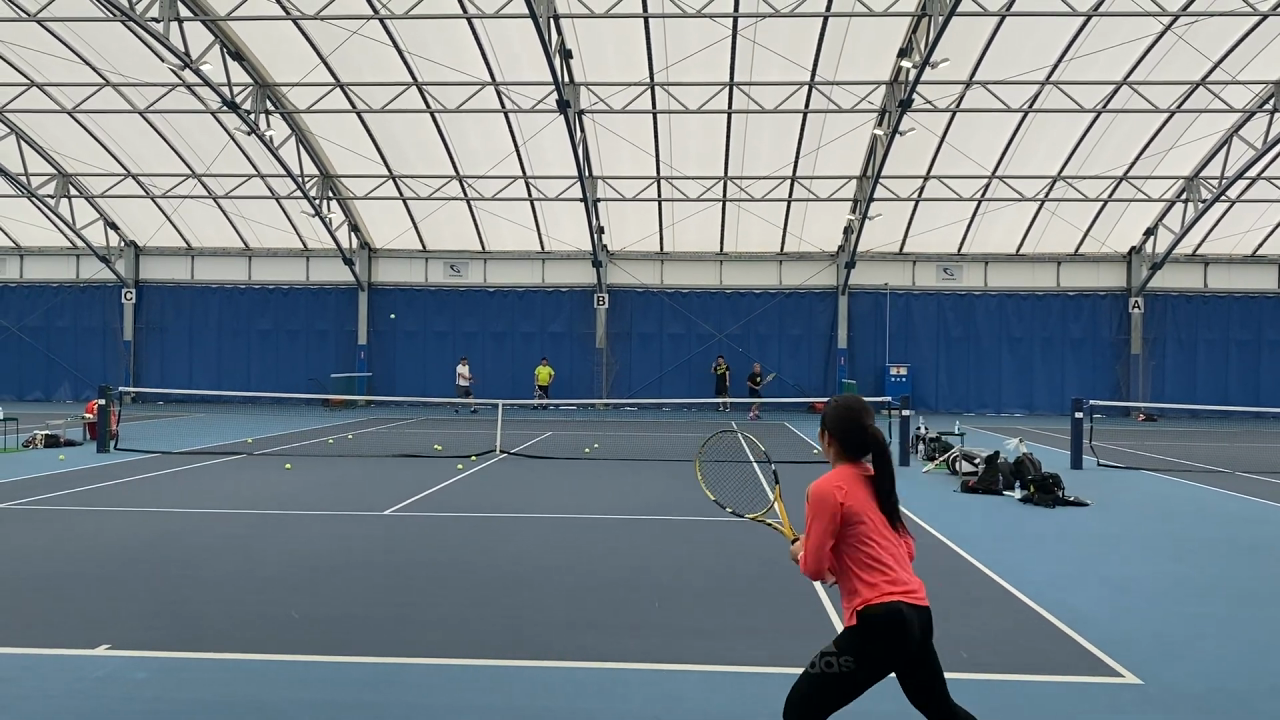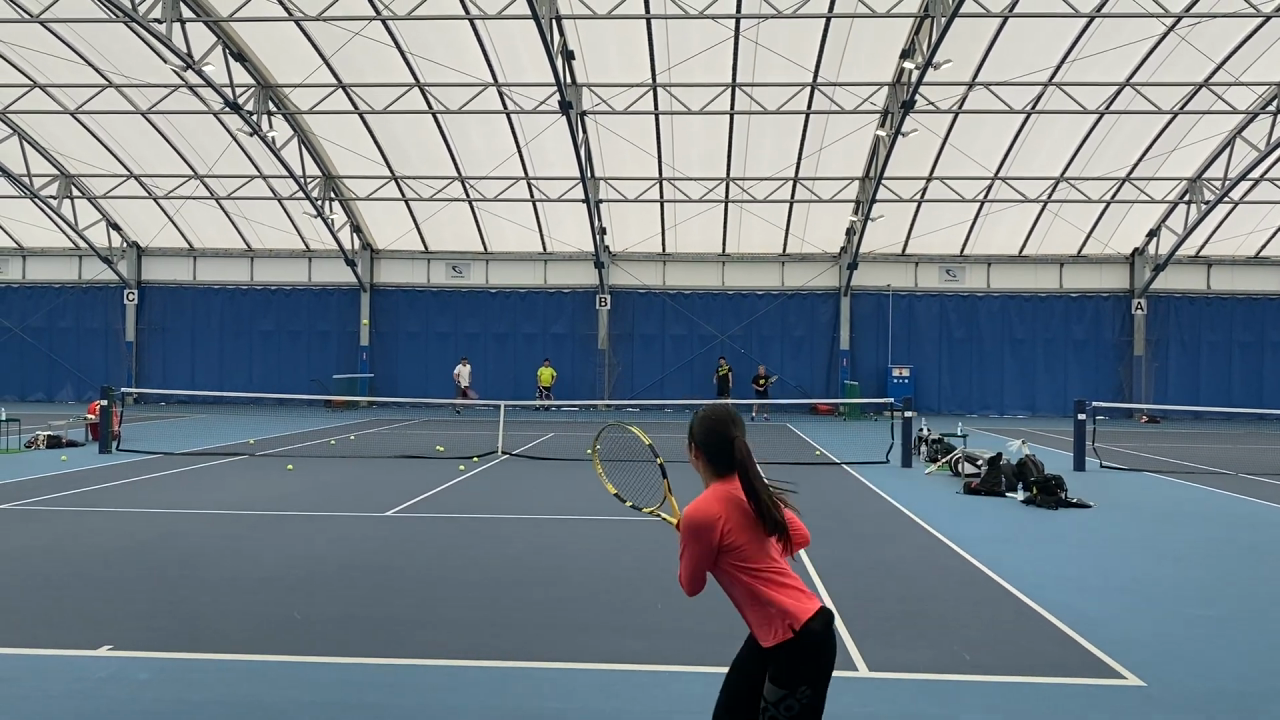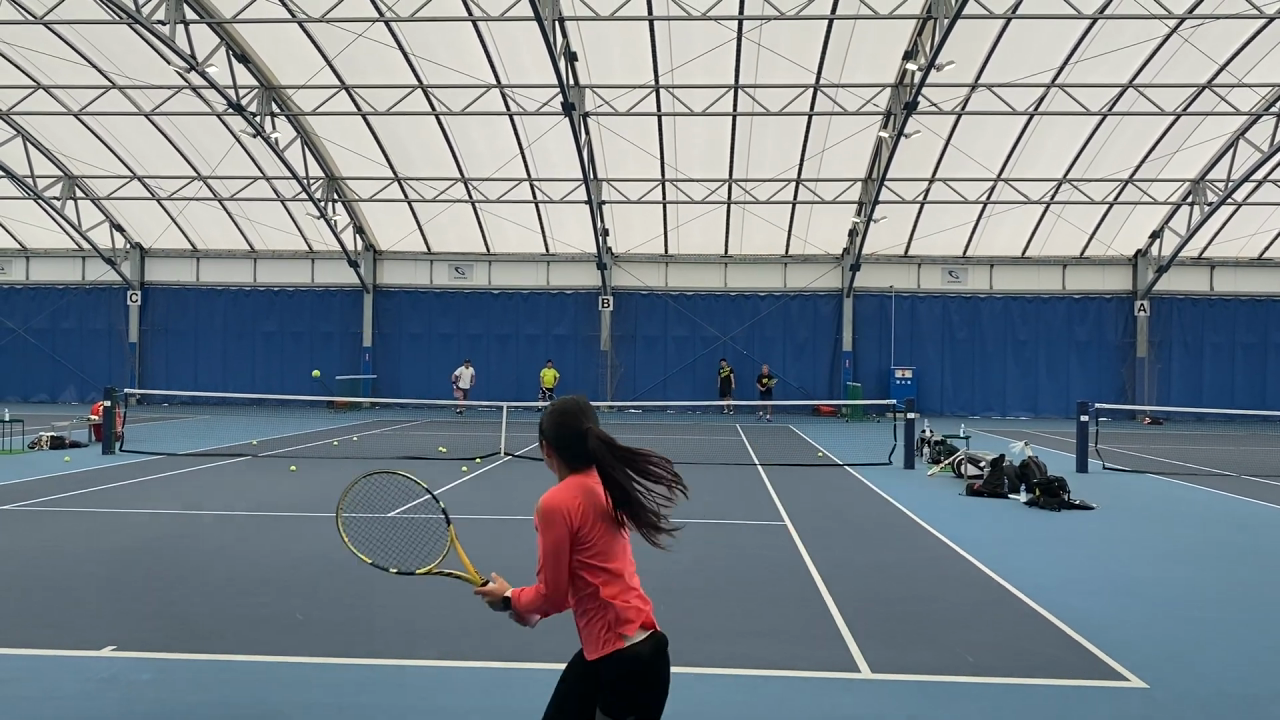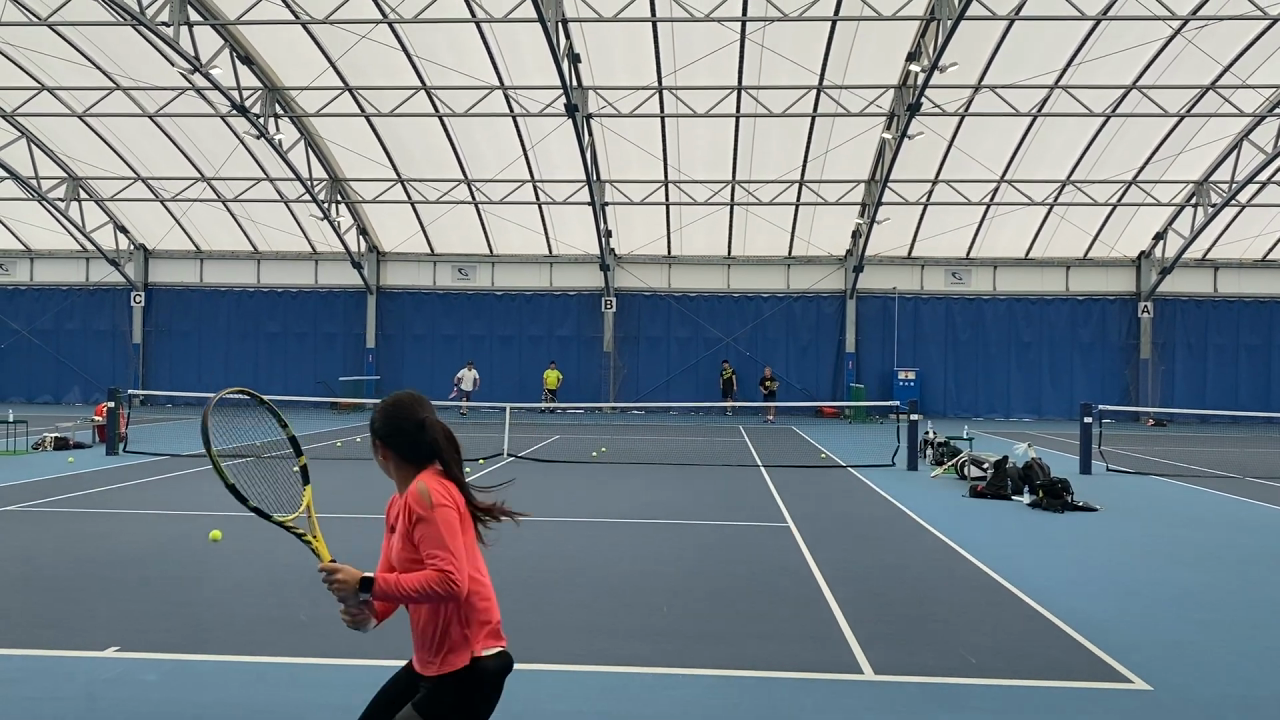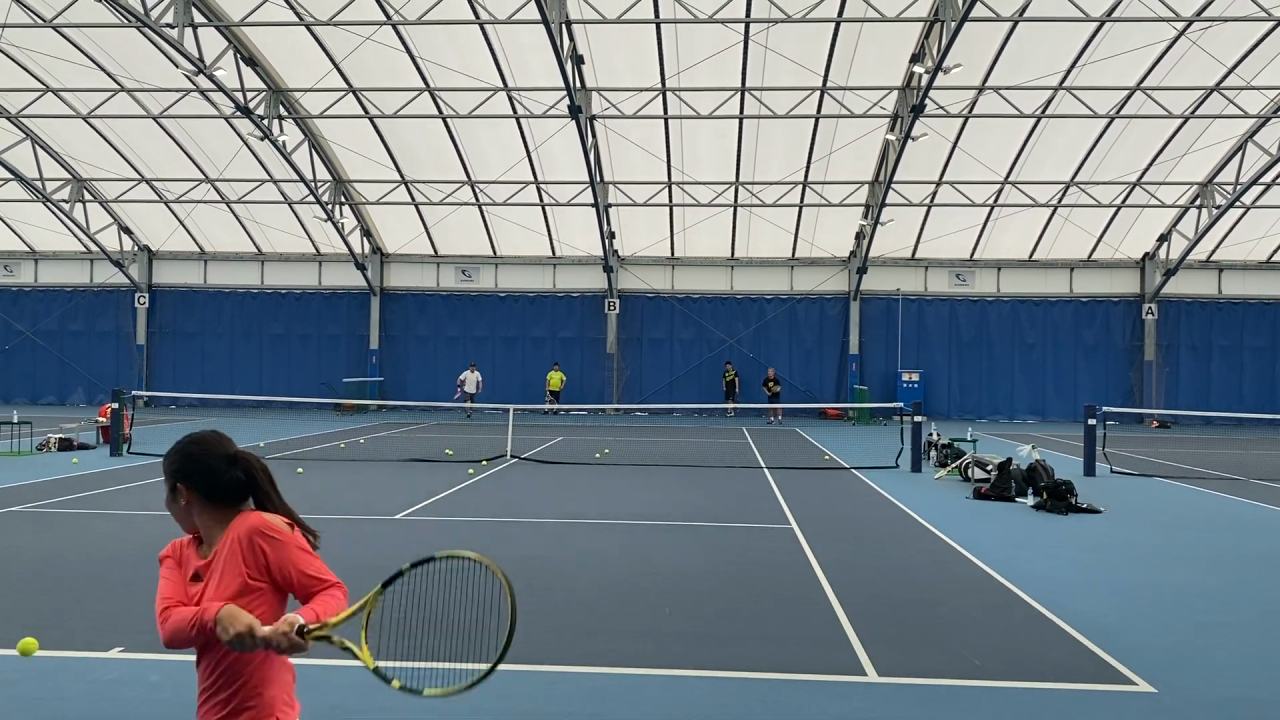
dt=0.2s
person 1, frame 1
left shoulder: (825, 490)
right shoulder: (878, 485)
left elbow: (814, 568)
left wrist: (800, 551)
left hip: (877, 621)
right hip: (914, 614)
person 1, frame 2
left shoulder: (700, 514)
right shoulder: (753, 492)
left elbow: (691, 584)
right elbow: (800, 537)
left wrist: (688, 549)
right hip: (788, 631)
person 1, frame 3
left shoulder: (556, 503)
right shoulder: (604, 488)
left elbow: (552, 594)
left wrist: (508, 598)
right wrist: (534, 610)
left hip: (625, 656)
right hip: (605, 649)
person 1, frame 4
left shoulder: (426, 492)
right shoulder: (400, 503)
left elbow: (450, 582)
right elbow: (393, 581)
left wrist: (364, 586)
right wrist: (366, 613)
person 1, frame 5
left shoulder: (260, 529)
right shoulder: (178, 553)
left elbow: (333, 593)
right elbow: (171, 626)
left wrist: (298, 623)
right wrist: (219, 617)
